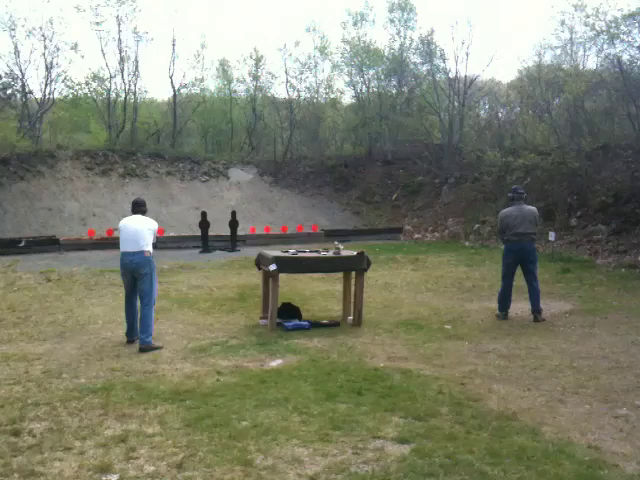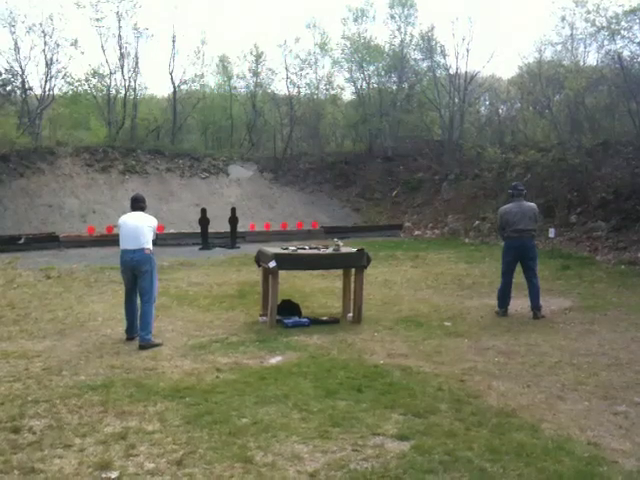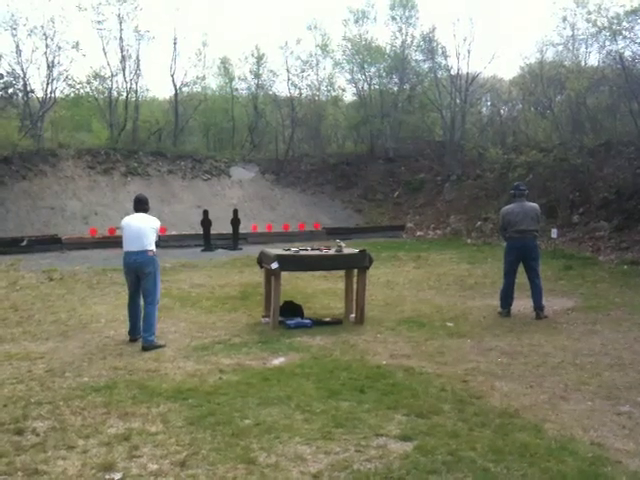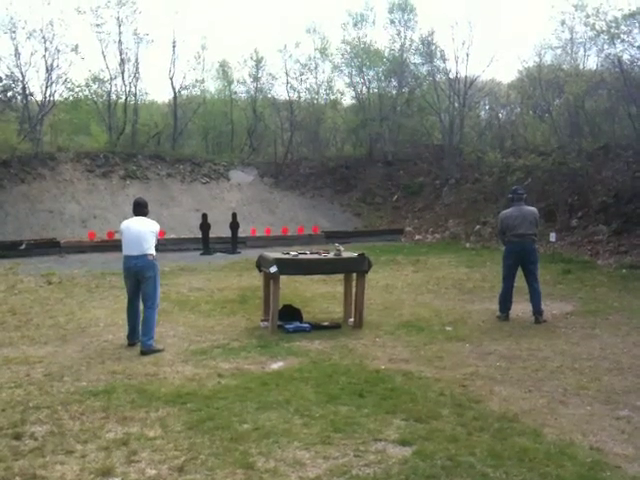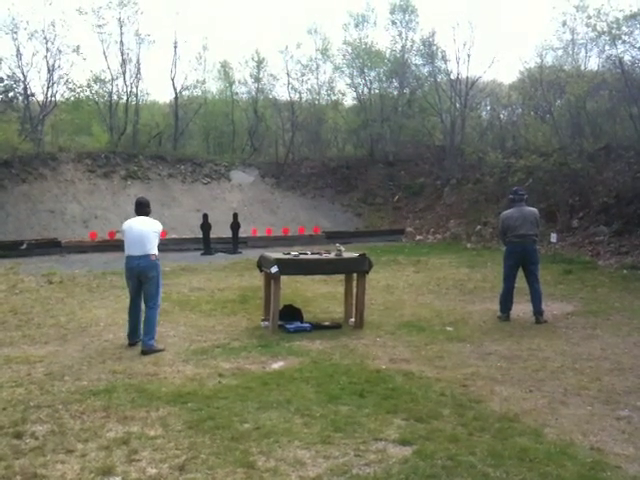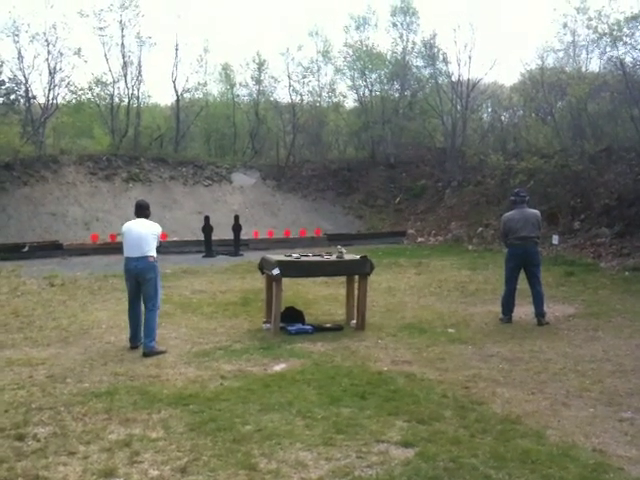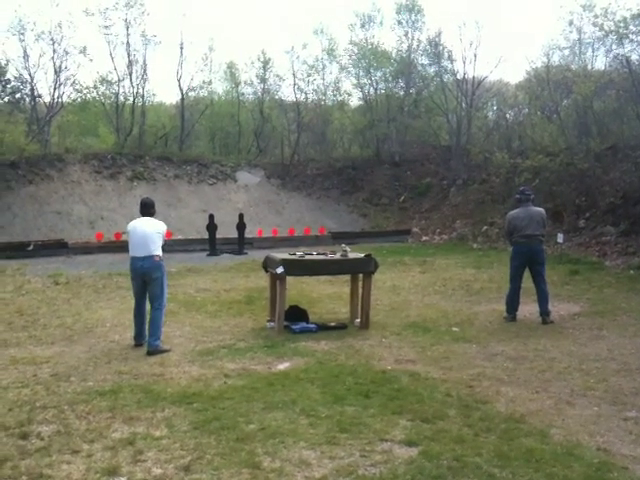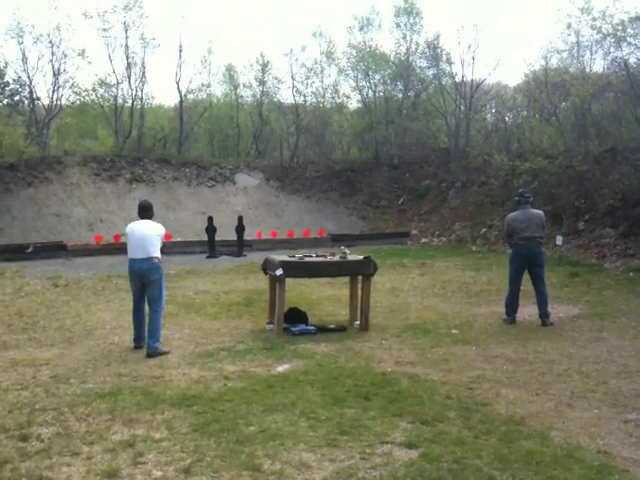
dt=0.4s
person 1, frame 1
left shoulder: (123, 223)
right shoulder: (152, 223)
left elbow: (124, 240)
left hip: (125, 259)
right hip: (143, 259)
left knee: (130, 298)
right knee: (147, 301)
left ankle: (131, 335)
right ankle: (145, 341)
person 1, frame 2
left shoulder: (122, 220)
right shoulder: (151, 220)
left elbow: (123, 237)
left hip: (125, 257)
right hip: (144, 257)
left knee: (130, 295)
right knee: (147, 298)
left ankle: (131, 332)
right ankle: (145, 339)
person 1, frame 3
left shoulder: (125, 222)
right shoulder: (154, 221)
left elbow: (126, 239)
left hip: (128, 259)
right hip: (147, 258)
left knee: (133, 297)
right knee: (151, 300)
left ankle: (134, 333)
right ankle: (148, 340)
person 1, frame 4
left shoulder: (124, 225)
right shoulder: (154, 225)
left elbow: (125, 242)
left hip: (128, 263)
right hip: (147, 262)
left knee: (132, 301)
right knee: (150, 304)
left ankle: (133, 338)
right ankle: (147, 344)
person 1, frame 5
left shoulder: (126, 225)
right shoulder: (156, 225)
left elbow: (127, 241)
left hip: (131, 263)
right hip: (149, 263)
left knee: (134, 301)
right knee: (152, 304)
left ankle: (133, 337)
right ankle: (148, 344)
person 1, frame 6
left shoulder: (126, 227)
right shoulder: (155, 227)
left elbow: (126, 244)
left hip: (129, 265)
right hip: (148, 264)
left knee: (133, 304)
right knee: (151, 306)
left ankle: (135, 340)
right ankle: (149, 346)
person 1, frame 7
left shoulder: (131, 226)
right shoulder: (160, 226)
left elbow: (132, 243)
left hip: (135, 264)
right hip: (154, 264)
left knee: (139, 302)
right knee: (157, 305)
left ankle: (139, 338)
right ankle: (154, 344)
person 1, frame 8
left shoulder: (129, 228)
right shoulder: (159, 228)
left elbow: (130, 246)
left hip: (133, 266)
right hip: (152, 265)
left knee: (138, 304)
right knee: (156, 307)
left ankle: (139, 340)
right ankle: (153, 347)
person 2, frame 1
left shoulder: (504, 213)
right shoulder: (533, 211)
left elbow: (500, 233)
right elbow: (536, 228)
left hip: (511, 247)
right hip: (528, 246)
left knee: (507, 281)
right knee: (532, 281)
left ankle: (503, 311)
right ankle: (537, 313)
person 2, frame 2
left shoulder: (504, 210)
right shoulder: (533, 208)
left elbow: (500, 229)
right elbow: (536, 225)
left hip: (511, 244)
right hip: (528, 243)
left knee: (506, 277)
right knee: (532, 277)
left ankle: (502, 308)
right ankle: (536, 310)
person 2, frame 3
left shoulder: (505, 211)
right shoulder: (535, 208)
left elbow: (502, 230)
right elbow: (538, 226)
left hip: (513, 244)
right hip: (530, 243)
left knee: (509, 278)
right knee: (534, 278)
left ankle: (505, 309)
right ankle: (539, 310)
person 2, frame 4
left shoulder: (504, 215)
right shoulder: (534, 212)
left elbow: (501, 234)
right elbow: (536, 229)
left hip: (512, 248)
right hip: (529, 247)
left knee: (508, 282)
right knee: (533, 282)
left ankle: (504, 313)
right ankle: (538, 315)
person 2, frame 5
left shoulder: (505, 215)
right shoulder: (534, 213)
left elbow: (502, 235)
right elbow: (537, 230)
left hip: (513, 249)
right hip: (530, 248)
left knee: (508, 282)
right knee: (534, 282)
left ankle: (505, 313)
right ankle: (539, 315)
person 2, frame 6
left shoulder: (507, 217)
right shoulder: (536, 214)
left elbow: (503, 237)
right elbow: (539, 232)
left hip: (514, 251)
right hip: (532, 250)
left knee: (510, 285)
right knee: (536, 285)
left ankle: (506, 315)
right ankle: (540, 317)
person 2, frame 7
left shoulder: (512, 215)
right shoulder: (541, 213)
left elbow: (508, 235)
right elbow: (544, 230)
left hip: (519, 249)
right hip: (537, 248)
left knee: (515, 283)
right knee: (541, 283)
left ankle: (511, 313)
right ankle: (545, 315)
person 2, frame 8
left shoulder: (511, 218)
right shoulder: (540, 215)
left elbow: (507, 237)
right elbow: (543, 233)
left hip: (518, 251)
right hip: (536, 250)
left knee: (514, 285)
right knee: (540, 285)
left ankle: (510, 316)
right ankle: (544, 317)
